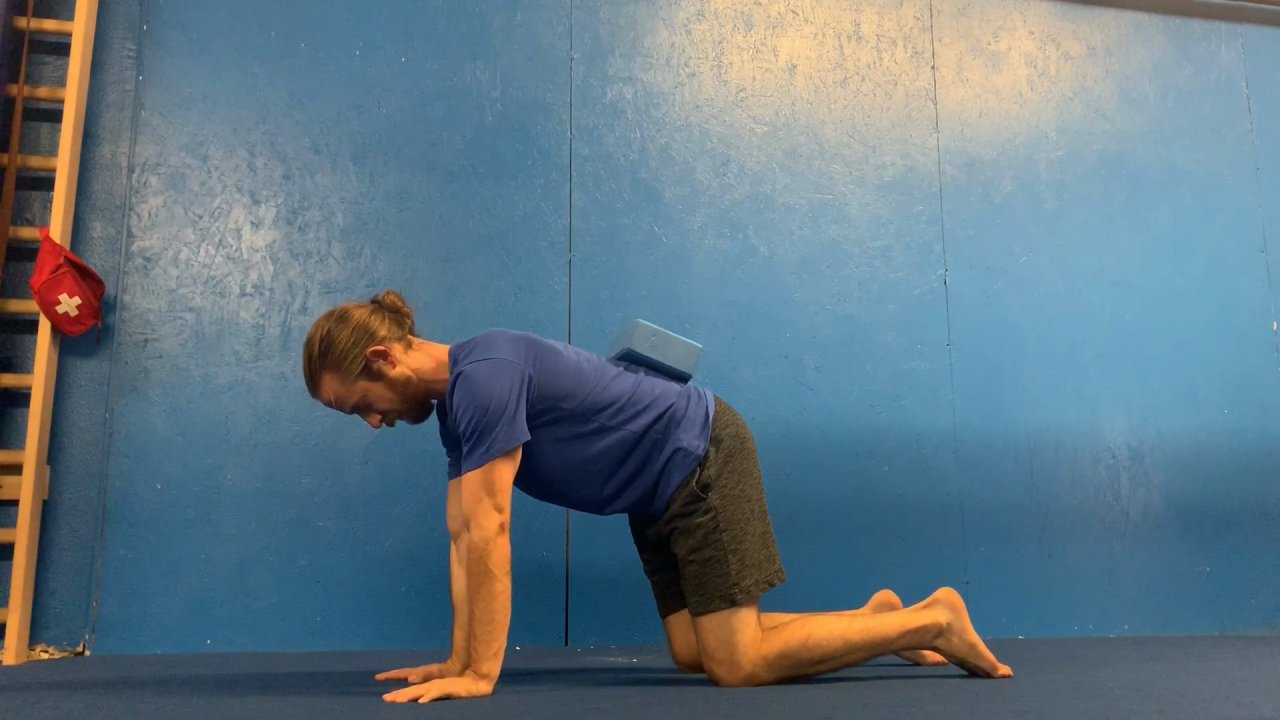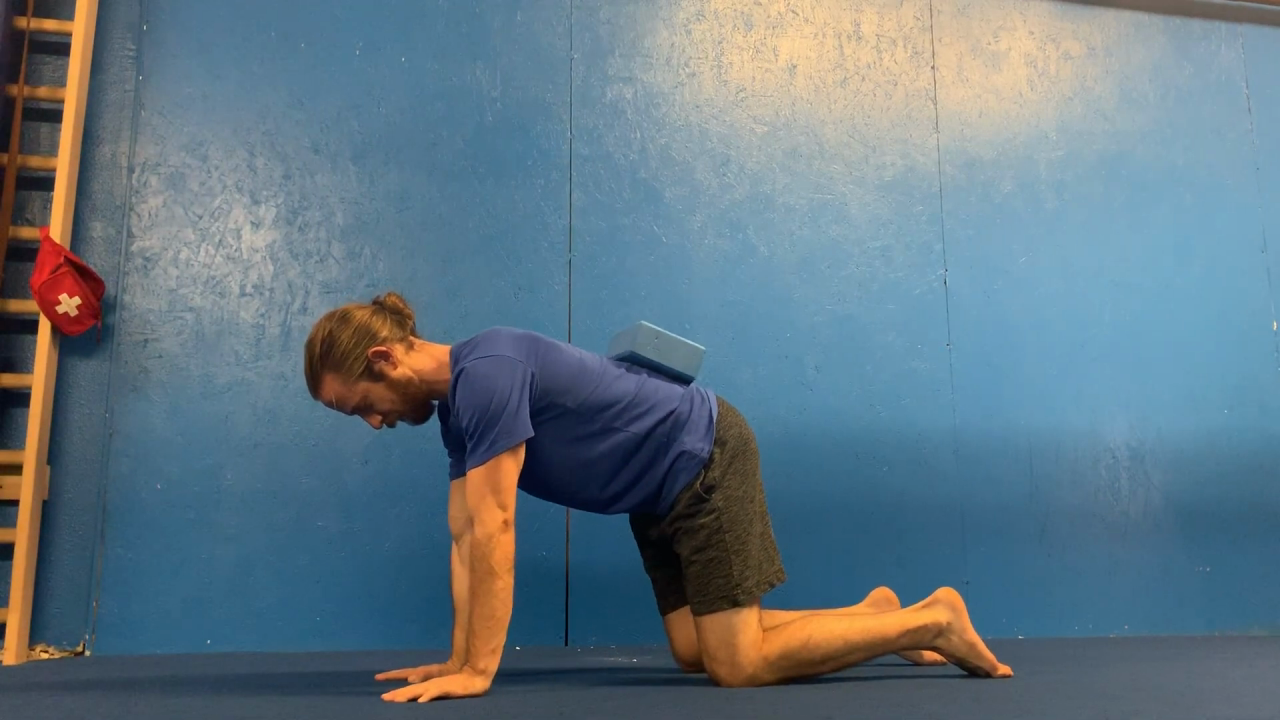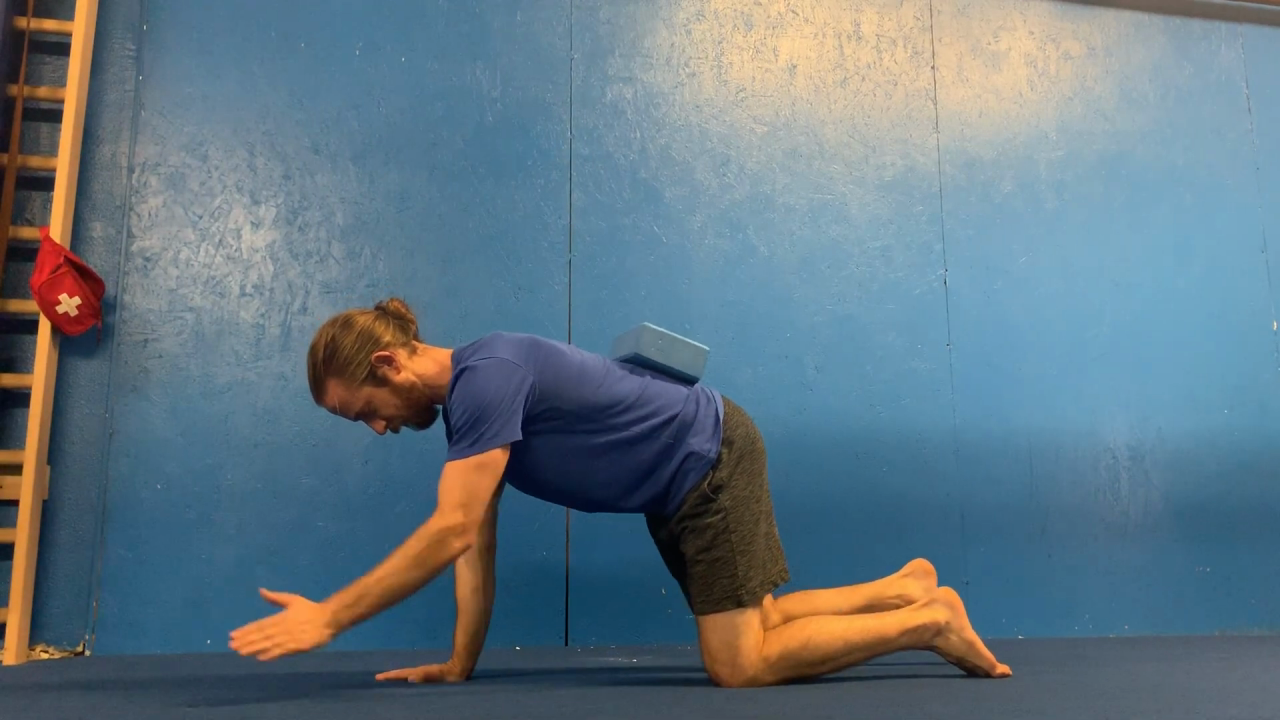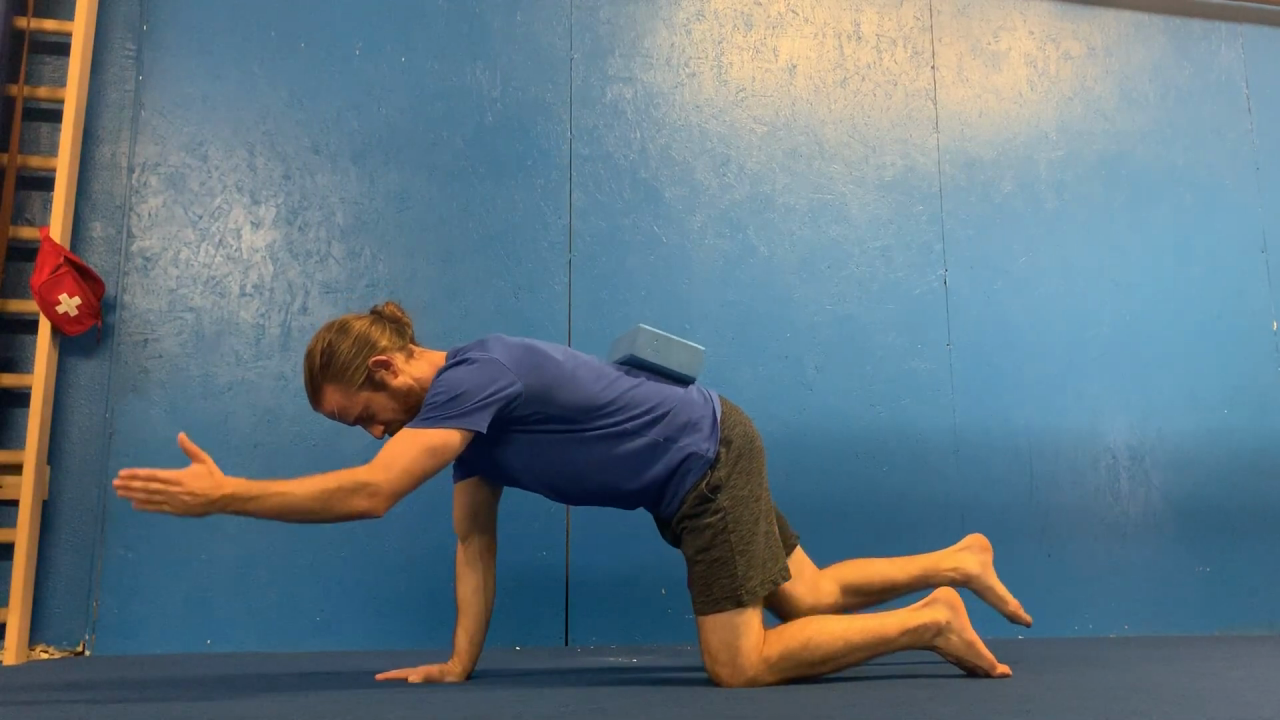
dt=0.5s
person 1, frame 1
left shoulder: (483, 375)
right shoulder: (453, 404)
left elbow: (489, 535)
right elbow: (463, 539)
left wrist: (482, 673)
right wrist: (458, 658)
left hip: (701, 458)
right hip: (663, 486)
left knee: (739, 663)
right knee: (695, 653)
left ankle: (933, 620)
right ankle: (873, 617)
person 1, frame 2
left shoulder: (485, 372)
right shoulder: (455, 404)
left elbow: (494, 531)
right elbow: (464, 540)
left wrist: (479, 669)
right wrist: (458, 658)
left hip: (704, 460)
right hip: (665, 488)
left knee: (738, 665)
right knee: (695, 652)
left ankle: (931, 619)
right ankle: (870, 615)
person 1, frame 3
left shoulder: (485, 379)
right shoulder: (453, 406)
left elbow: (454, 531)
right elbow: (475, 545)
left wrist: (329, 619)
right wrist: (460, 661)
left hip: (713, 460)
right hip: (680, 483)
left knee: (743, 663)
right knee: (754, 625)
left ankle: (929, 620)
right ankle: (903, 588)
person 1, frame 4
left shoulder: (472, 377)
right shoulder: (466, 404)
left elbow: (369, 493)
right elbow: (475, 543)
left wrist: (224, 495)
right wrist: (461, 662)
left hip: (710, 459)
right hip: (697, 468)
left knee: (740, 663)
right knee: (807, 600)
left ankle: (929, 621)
right ankle: (955, 563)
